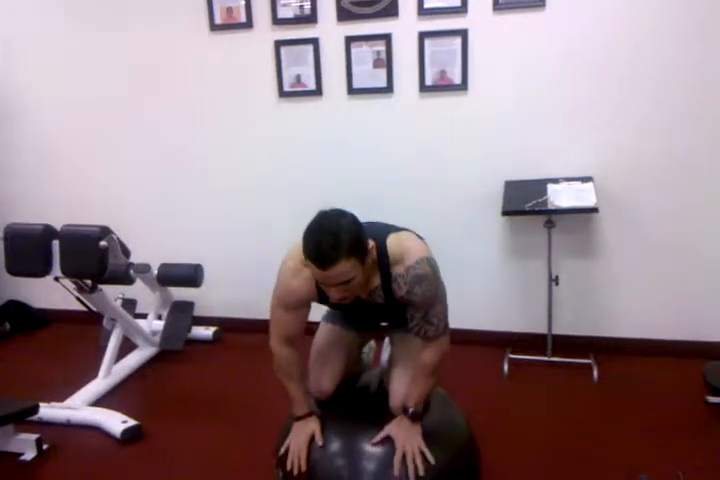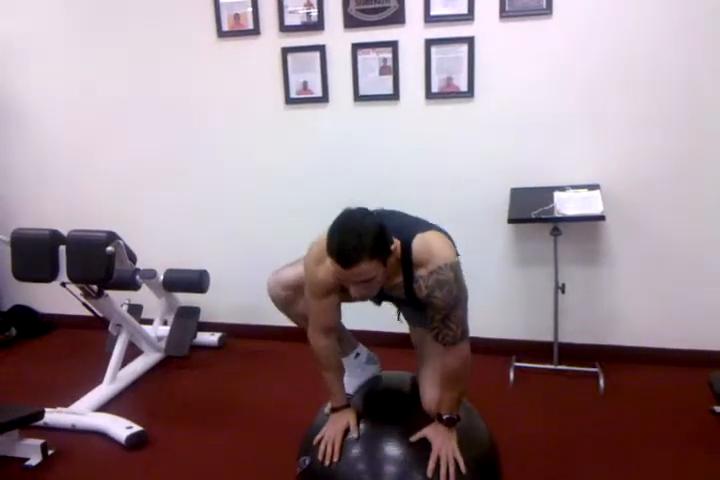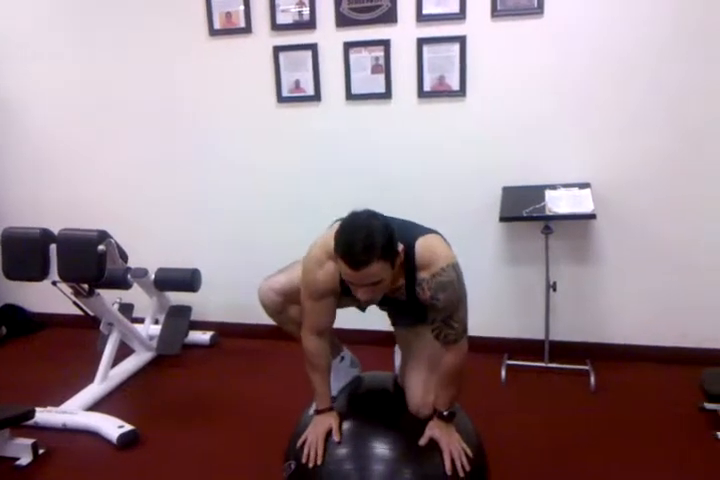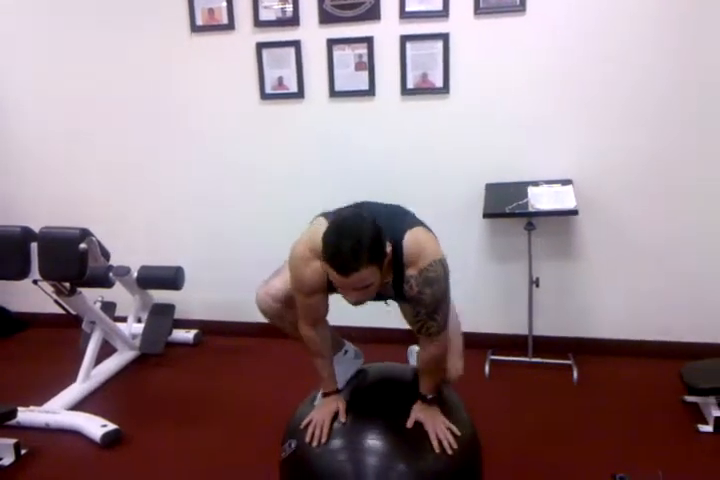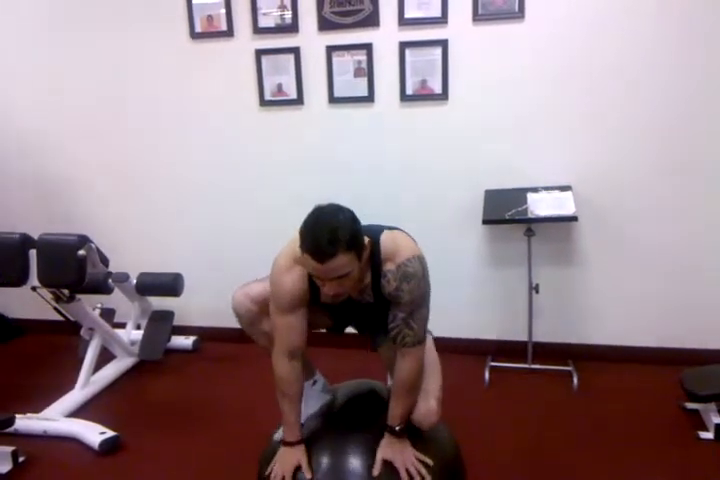
dt=1s
person 1, frame 1
left shoulder: (412, 266)
right shoulder: (296, 272)
left elbow: (436, 343)
right elbow: (282, 344)
left wrist: (410, 416)
right wrist: (302, 415)
left hip: (407, 309)
right hip: (351, 310)
left knee: (401, 404)
right knee: (319, 390)
left ankle: (395, 363)
right ankle: (355, 363)
person 1, frame 2
left shoulder: (435, 265)
right shoulder: (321, 259)
left elbow: (455, 350)
right elbow: (322, 333)
left wrist: (446, 422)
right wrist: (339, 406)
left hip: (421, 292)
right hip: (374, 268)
left knee: (434, 404)
right knee: (279, 286)
left ankle: (427, 369)
right ankle: (358, 360)
person 1, frame 3
left shoulder: (436, 267)
right shoulder: (322, 258)
left elbow: (454, 346)
right elbow: (315, 334)
left wrist: (443, 418)
right wrist: (323, 409)
left hip: (415, 302)
left knee: (423, 407)
right knee: (271, 294)
left ankle: (407, 363)
right ankle: (341, 362)
person 1, frame 4
left shoulder: (423, 262)
right shoulder: (307, 254)
left elbow: (434, 340)
right elbow: (311, 325)
left wrist: (427, 402)
right wrist: (330, 392)
left hip: (405, 272)
left knee: (451, 369)
right knee: (268, 300)
left ankle: (419, 360)
right ankle: (343, 356)
person 1, frame 5
left shoulder: (403, 263)
right shoulder: (289, 267)
left elbow: (409, 354)
right elbow: (287, 356)
left wrist: (395, 434)
right wrist: (291, 441)
left hip: (389, 315)
right hip: (330, 311)
left knee: (426, 415)
right knee: (245, 302)
left ankle: (400, 385)
right ankle: (314, 388)
